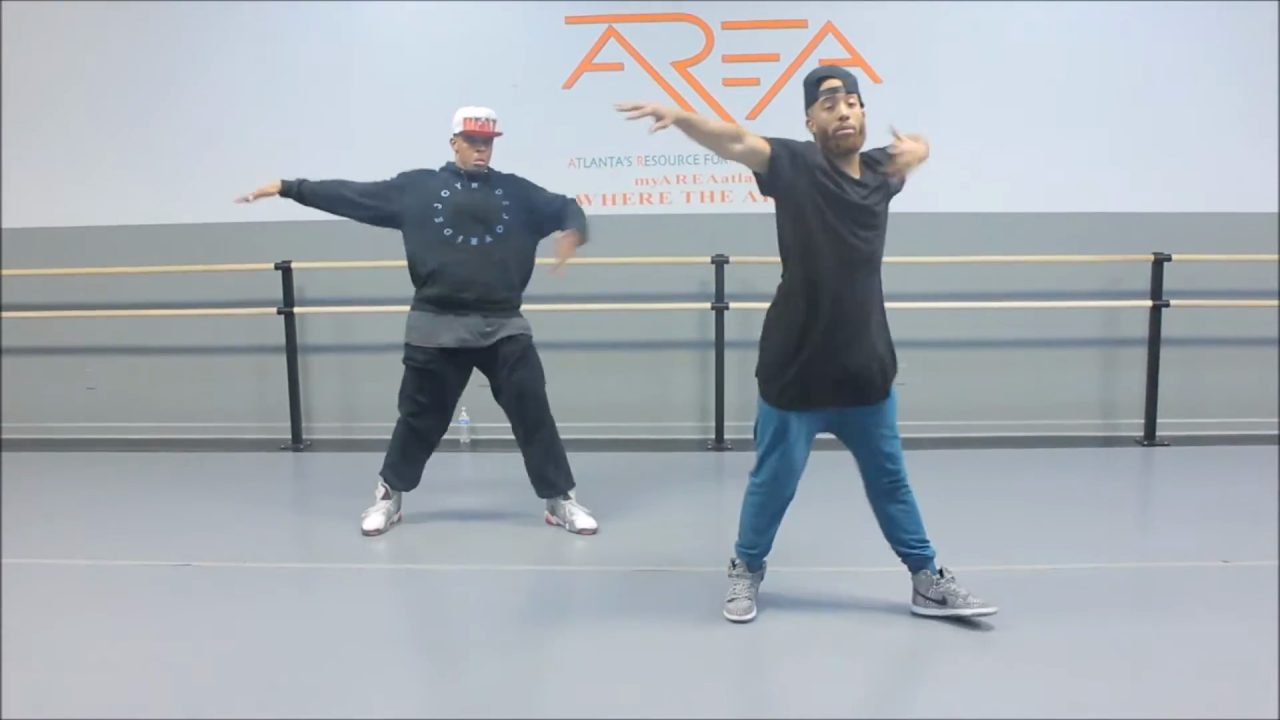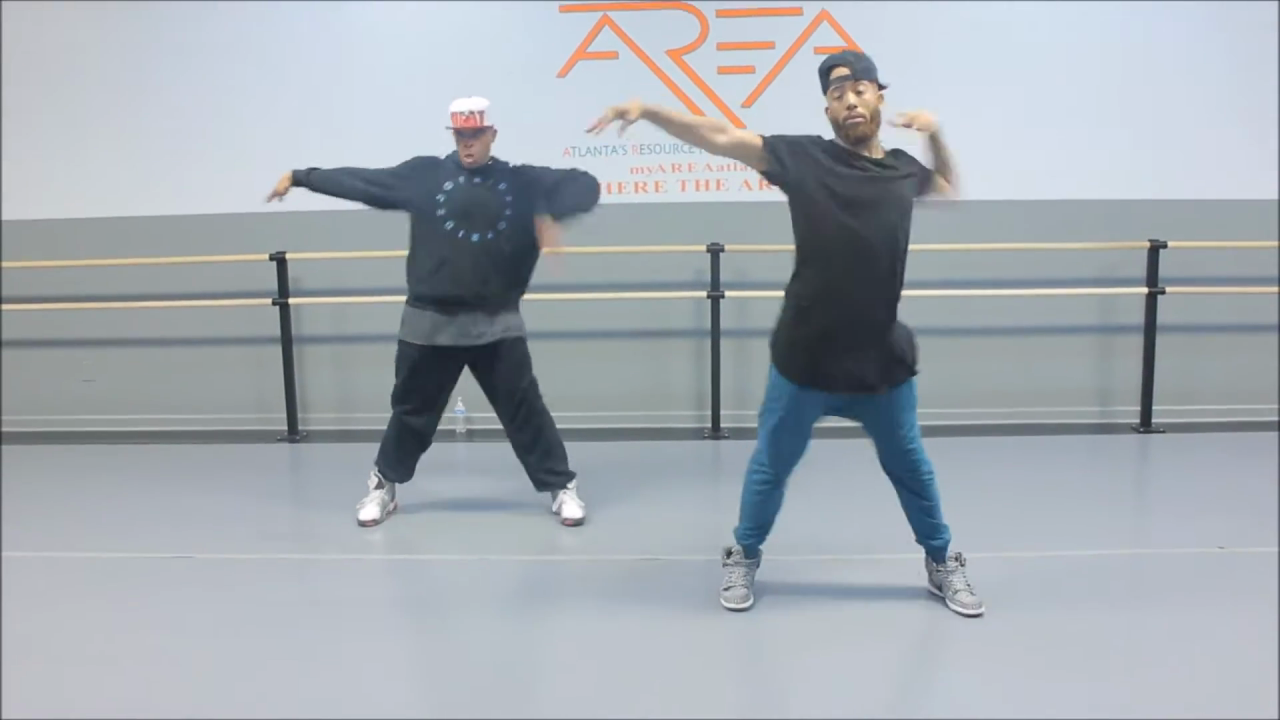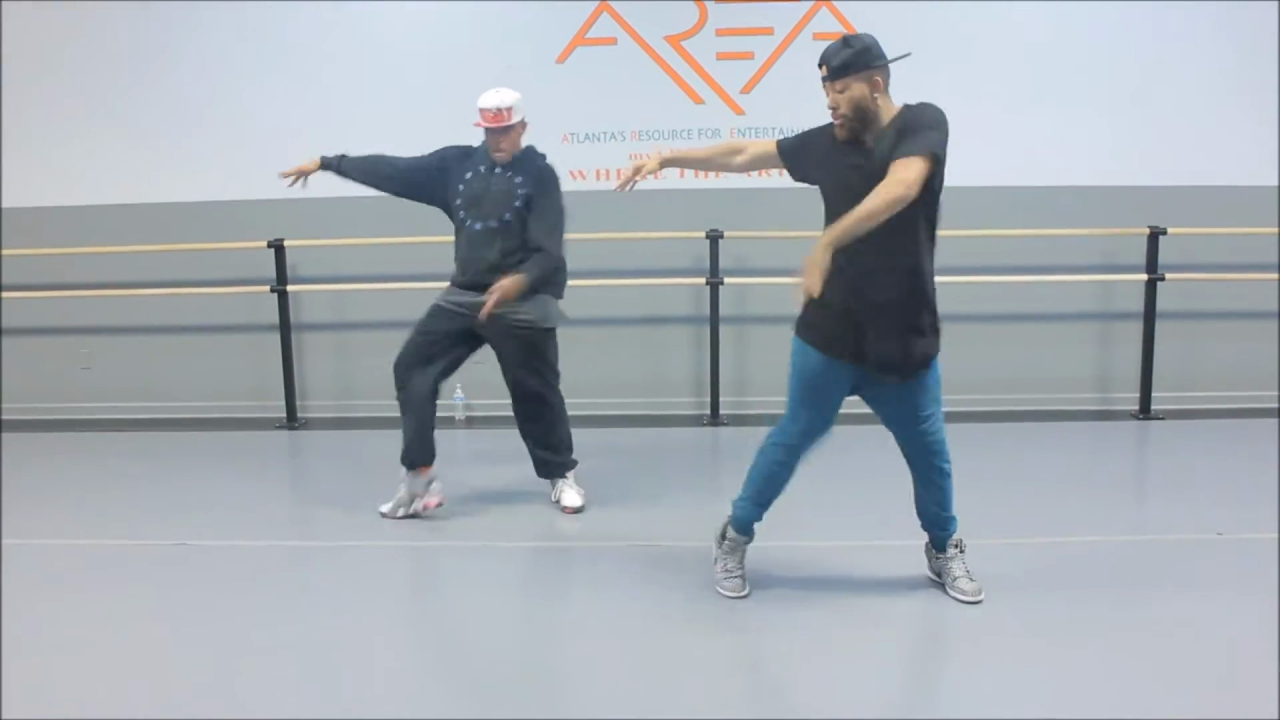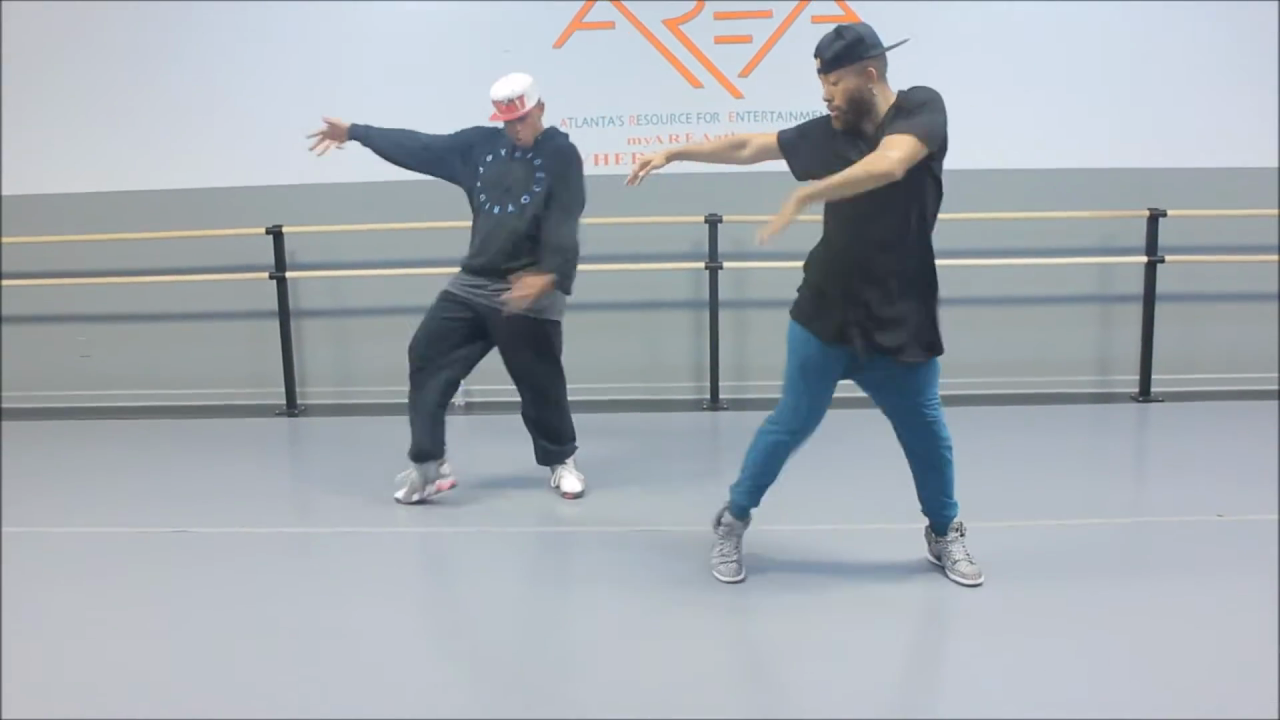
dt=0.4s
person 1, frame 1
left shoulder: (879, 168)
right shoulder: (796, 163)
left elbow: (913, 148)
right elbow: (735, 142)
left wrist: (914, 150)
right wrist: (675, 115)
left hip: (867, 363)
right hip: (798, 365)
left knee: (889, 477)
right knee: (775, 478)
left ankle: (928, 581)
right ankle: (747, 571)
person 1, frame 2
left shoulder: (903, 169)
right shoulder: (805, 157)
left elbow: (945, 189)
right elbow: (724, 138)
left wrist: (935, 137)
right wrist: (647, 110)
left hip: (882, 352)
right hip: (808, 352)
left knee: (908, 463)
right knee: (773, 461)
left ankle: (942, 563)
right ankle: (743, 557)
person 1, frame 3
left shoulder: (922, 121)
right shoulder: (826, 144)
left elbow: (901, 189)
right elbow: (745, 155)
left wrist: (828, 243)
right wrist: (665, 158)
left hip: (906, 334)
right hip: (832, 328)
left knee: (928, 448)
right knee: (795, 434)
left ankle: (943, 551)
right ankle: (735, 535)
person 1, frame 4
left shoulder: (921, 107)
right shoulder: (824, 133)
left elbow: (888, 165)
right elbow: (749, 146)
left wrist: (804, 197)
right wrist: (672, 152)
left hip: (902, 322)
right hip: (825, 311)
left knee: (927, 435)
right knee: (794, 421)
left ankle: (944, 536)
right ankle: (733, 519)
person 2, frame 1
left shoulder: (515, 190)
right shoulder: (417, 187)
left elbow: (565, 210)
right elbow: (352, 196)
left wrist: (573, 231)
right wrist: (287, 188)
left hip: (504, 325)
right hip: (437, 324)
left knee: (532, 411)
right knee: (420, 416)
left ankle: (560, 499)
right ankle: (389, 496)
person 2, frame 2
left shoulder: (521, 182)
right shoulder: (424, 174)
left elbow: (582, 186)
right elbow: (359, 181)
left wrist: (554, 213)
right wrist: (299, 177)
left hip: (497, 321)
right hip: (430, 319)
left knee: (525, 407)
right knee: (413, 409)
left ankle: (561, 487)
right ankle: (383, 486)
person 2, frame 3
left shoulder: (540, 175)
right shoulder: (457, 162)
left elbow: (548, 249)
right elbow: (395, 171)
left wrist: (519, 280)
right wrist: (327, 163)
left hip: (525, 303)
right hip: (464, 296)
left knee: (535, 393)
right knee: (411, 370)
left ankle: (561, 475)
right ankle: (419, 476)
person 2, frame 4
left shoulder: (562, 156)
right shoulder: (480, 143)
left elbow: (563, 222)
right elbow: (420, 146)
left wrist: (549, 275)
right wrist: (354, 132)
left hip: (530, 293)
right hip: (472, 284)
left knee: (539, 381)
right knee: (426, 358)
left ankle: (560, 460)
right ankle: (427, 465)
